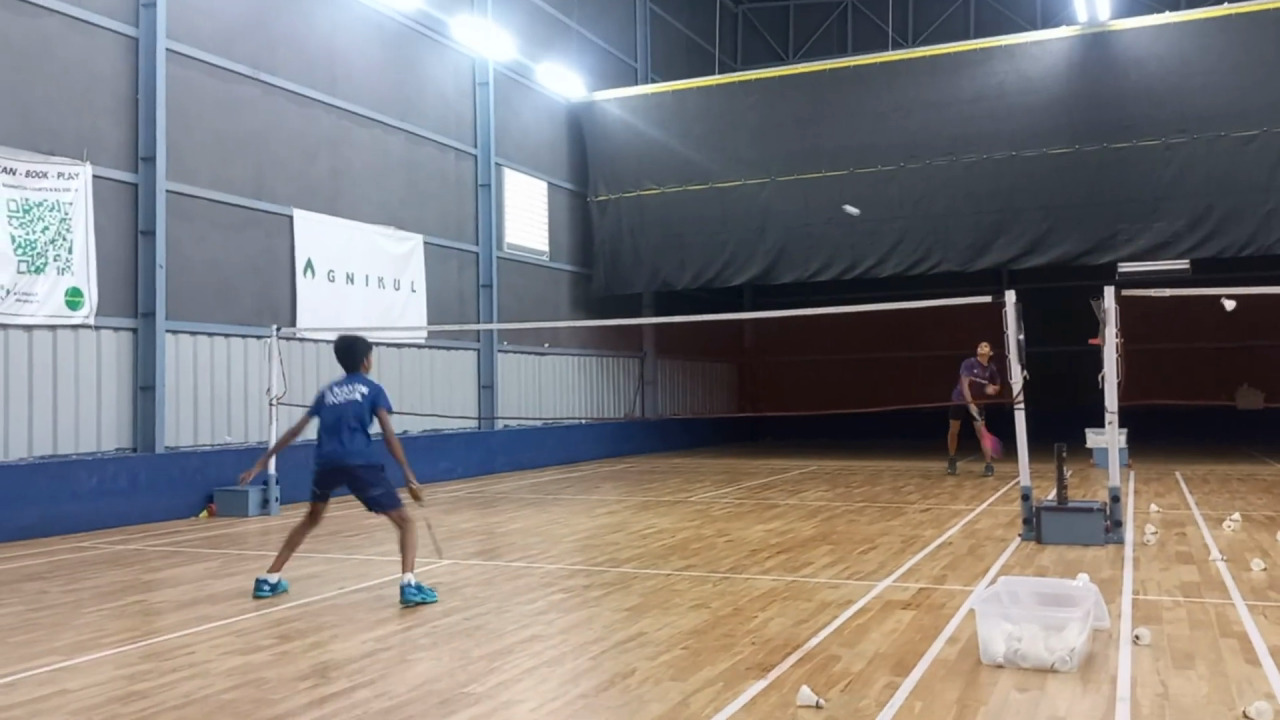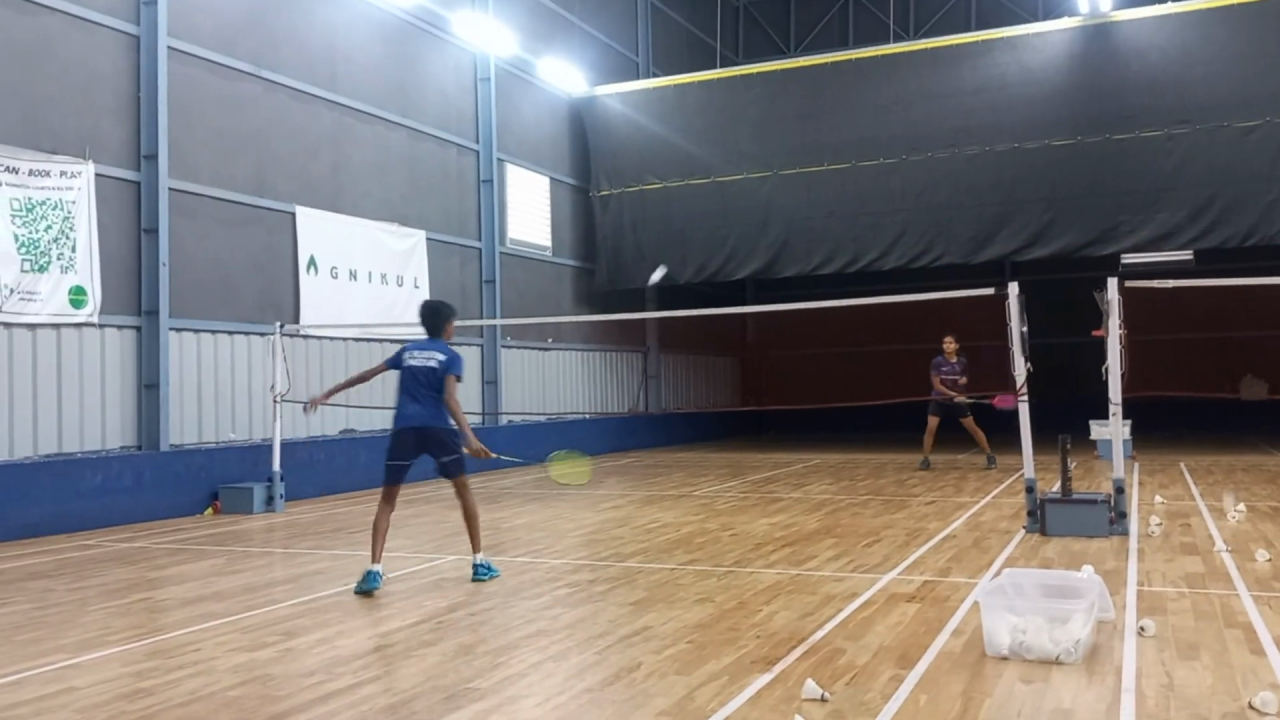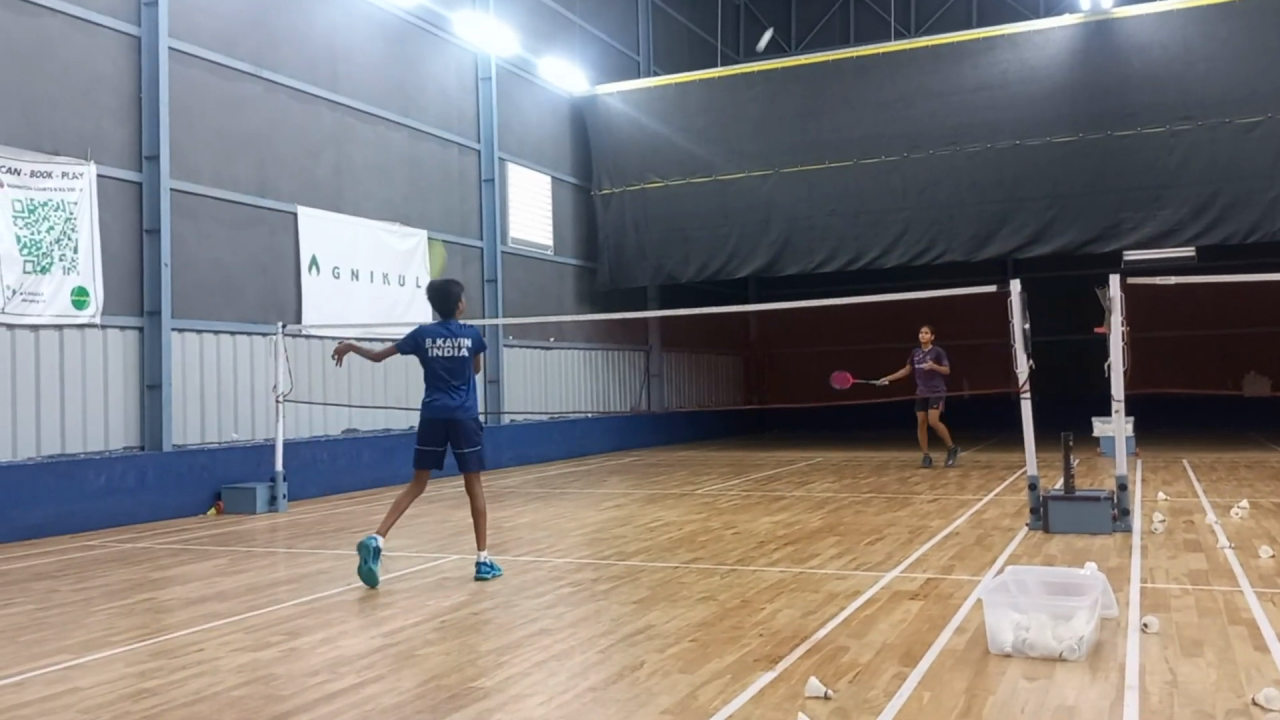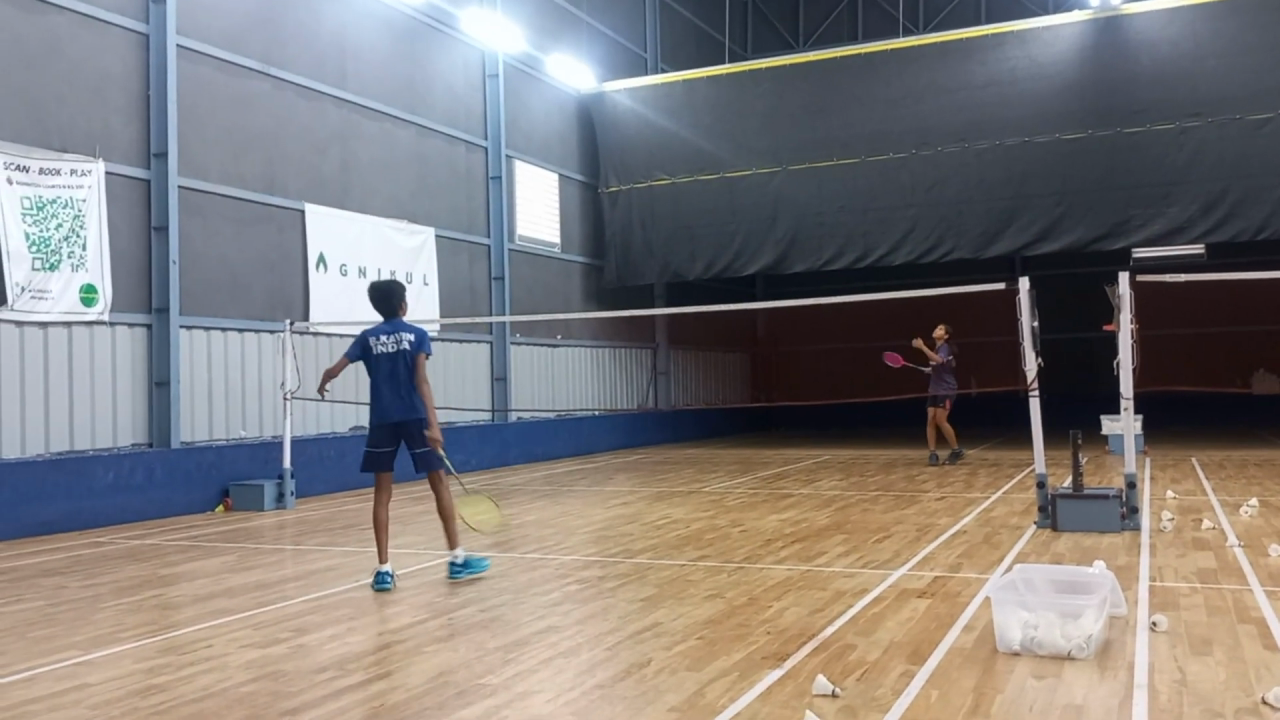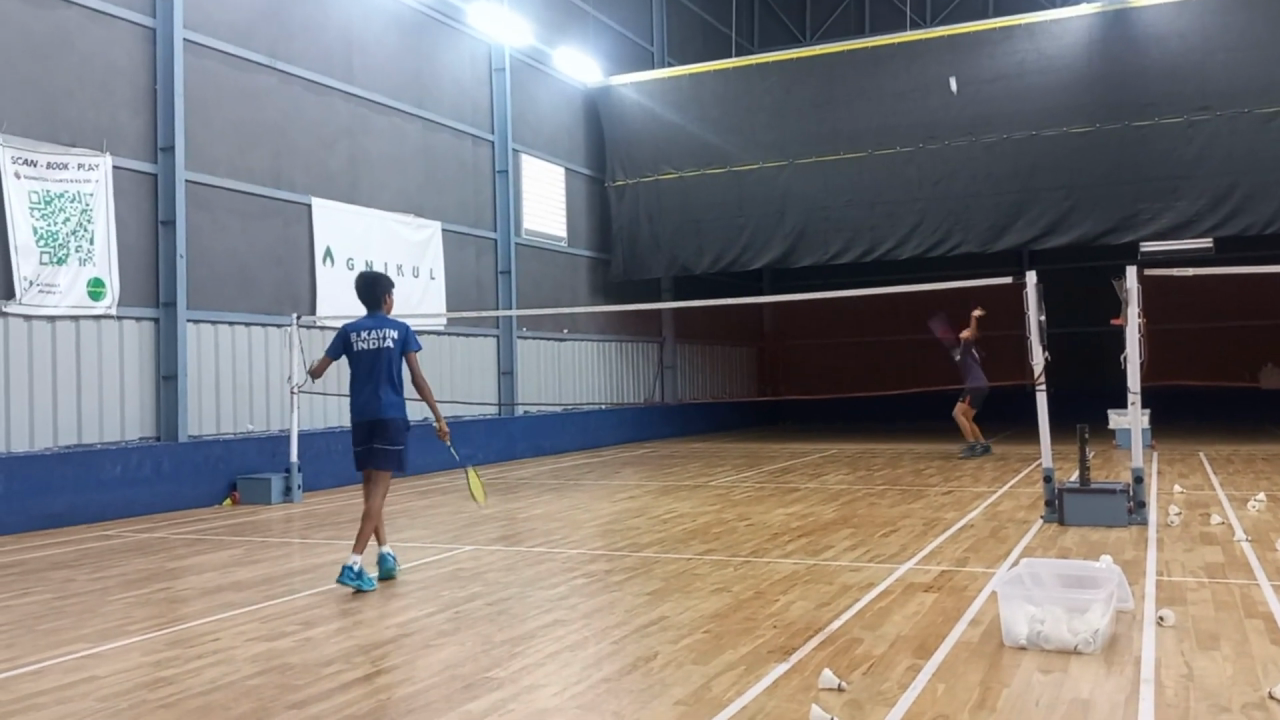
dt=0.5s
person 1, frame 1
left shoulder: (327, 391)
right shoulder: (372, 389)
left elbow: (296, 430)
right elbow: (388, 434)
left wrist: (262, 463)
right wrist: (408, 474)
left hip: (327, 463)
right hip: (360, 463)
left knee: (311, 518)
right knee: (405, 521)
left ankle: (269, 578)
right ankle: (408, 583)
person 1, frame 2
left shoulder: (407, 351)
right shoulder: (451, 356)
left elbow: (366, 375)
right elbow: (449, 398)
left wrist: (326, 395)
right wrist: (469, 436)
left hip: (405, 428)
right hip: (438, 426)
left knee: (387, 501)
right knee: (463, 490)
left ankle: (375, 570)
right ankle: (479, 562)
person 1, frame 3
left shoulder: (422, 334)
right shoulder: (471, 334)
left elbow: (377, 356)
left wrist: (349, 347)
left hip: (432, 417)
right hip: (464, 418)
left knee: (416, 485)
right knee: (474, 486)
left ankle: (375, 540)
right ankle: (483, 560)
person 1, frame 4
left shoulder: (367, 337)
right shoulder: (417, 334)
left elbow: (333, 371)
right elbow: (421, 378)
left wrist: (323, 381)
right wrist: (433, 423)
left hip: (382, 420)
right hip: (414, 417)
left knee: (382, 492)
right knee: (439, 483)
left ankle: (383, 569)
right ankle: (457, 558)
person 1, frame 5
left shoulder: (349, 331)
right shoulder: (400, 330)
left elbow: (317, 371)
right elbow: (417, 379)
left wrist: (313, 372)
right wrist: (438, 417)
left hip: (361, 417)
right hip: (390, 416)
left knee: (371, 483)
right knee: (378, 487)
left ankle: (385, 553)
right ankle: (353, 565)
